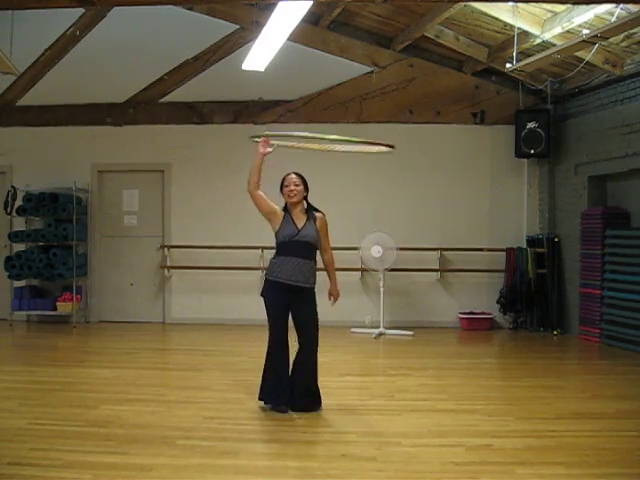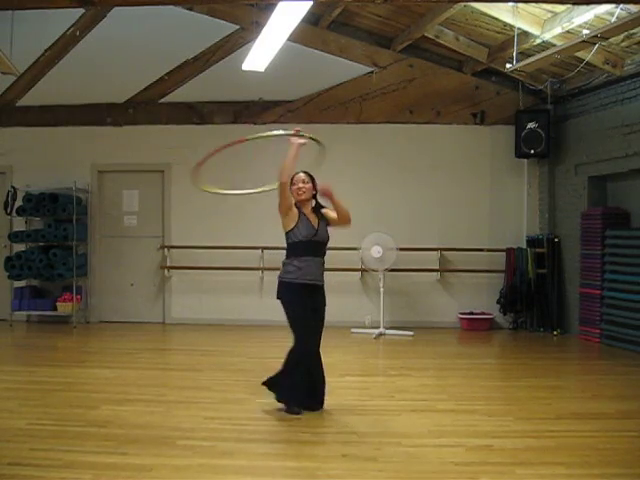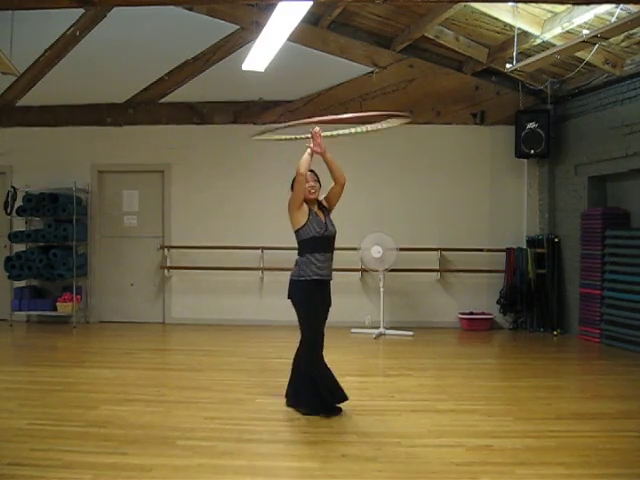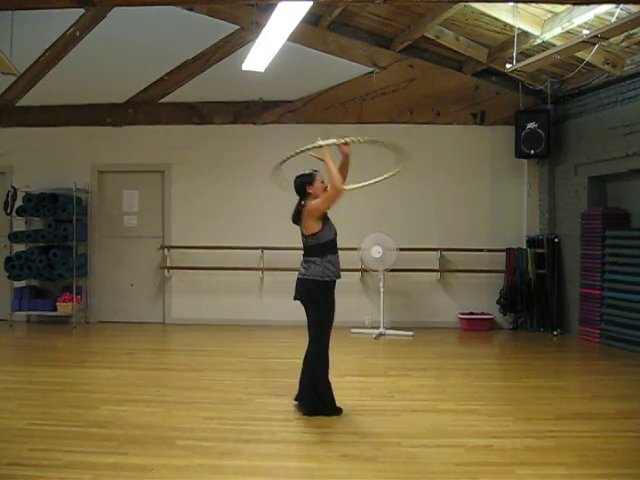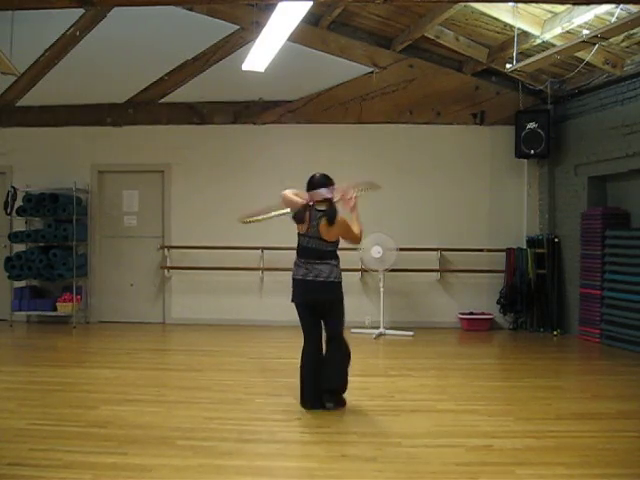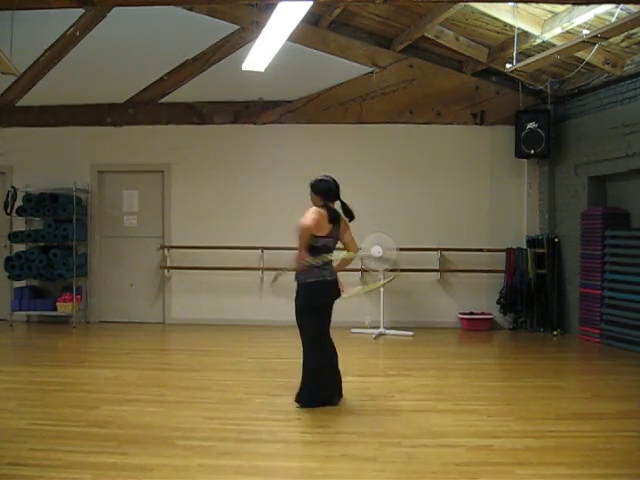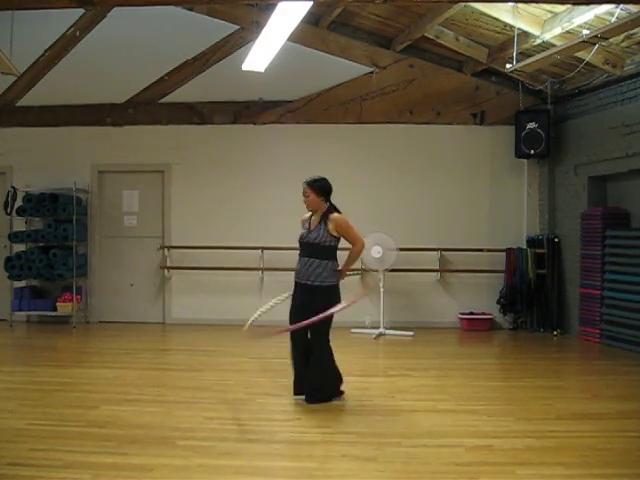
dt=0.3s
person 1, frame 1
left shoulder: (318, 218)
right shoulder: (277, 216)
left elbow: (326, 252)
right elbow: (252, 189)
left wrist: (333, 283)
right wrist: (261, 156)
left hip: (305, 290)
right hip: (277, 286)
left knee: (309, 343)
right knee: (278, 341)
left ankle: (303, 398)
right ankle: (276, 397)
person 1, frame 2
left shoulder: (324, 215)
right shoulder: (289, 213)
left elbow: (346, 220)
right elbow: (282, 181)
left wrist: (332, 199)
right wrist: (294, 148)
left hip: (316, 287)
right hip: (292, 286)
left knee: (312, 344)
right knee: (304, 341)
left ankle: (306, 397)
right ankle: (287, 392)
person 1, frame 3
left shoulder: (325, 208)
right shoulder: (297, 209)
left elbow: (341, 181)
right elbow: (300, 173)
left wrist: (323, 152)
right wrist: (309, 149)
left hip: (322, 284)
right hip: (304, 284)
left knee: (310, 342)
right knee: (313, 343)
left ankle: (299, 397)
right ankle: (319, 401)
person 1, frame 4
left shoulder: (314, 209)
right shoulder: (311, 210)
left elbow: (337, 183)
right elbow: (337, 188)
left wrist: (344, 158)
right wrist: (327, 160)
left hip: (311, 283)
right hip: (318, 285)
left knee: (317, 340)
right knee: (319, 342)
left ankle: (309, 398)
right ankle: (317, 403)
person 1, frame 5
left shoulder: (302, 213)
right shoulder: (338, 221)
left elbow: (286, 194)
right elbow: (357, 238)
left wrist: (309, 197)
right wrist: (353, 210)
left hip: (302, 286)
right hip: (328, 287)
left knee: (311, 340)
right knee: (335, 339)
left ankle: (312, 397)
right ankle: (332, 392)
person 1, frame 6
left shoulder: (316, 213)
right shoulder: (340, 219)
left elbow: (303, 226)
right elbow: (352, 250)
left wrist: (301, 252)
left hip: (312, 286)
right hip: (323, 284)
left knee: (311, 338)
right knee: (319, 336)
left ankle: (318, 394)
right ankle: (328, 389)
person 1, frame 7
left shoulder: (335, 219)
right shoulder: (306, 220)
left elbow: (359, 243)
left wrist: (344, 269)
left hip: (324, 288)
right hip: (302, 286)
left knee: (319, 337)
right knee: (297, 336)
left ankle: (323, 389)
right ankle: (308, 385)
